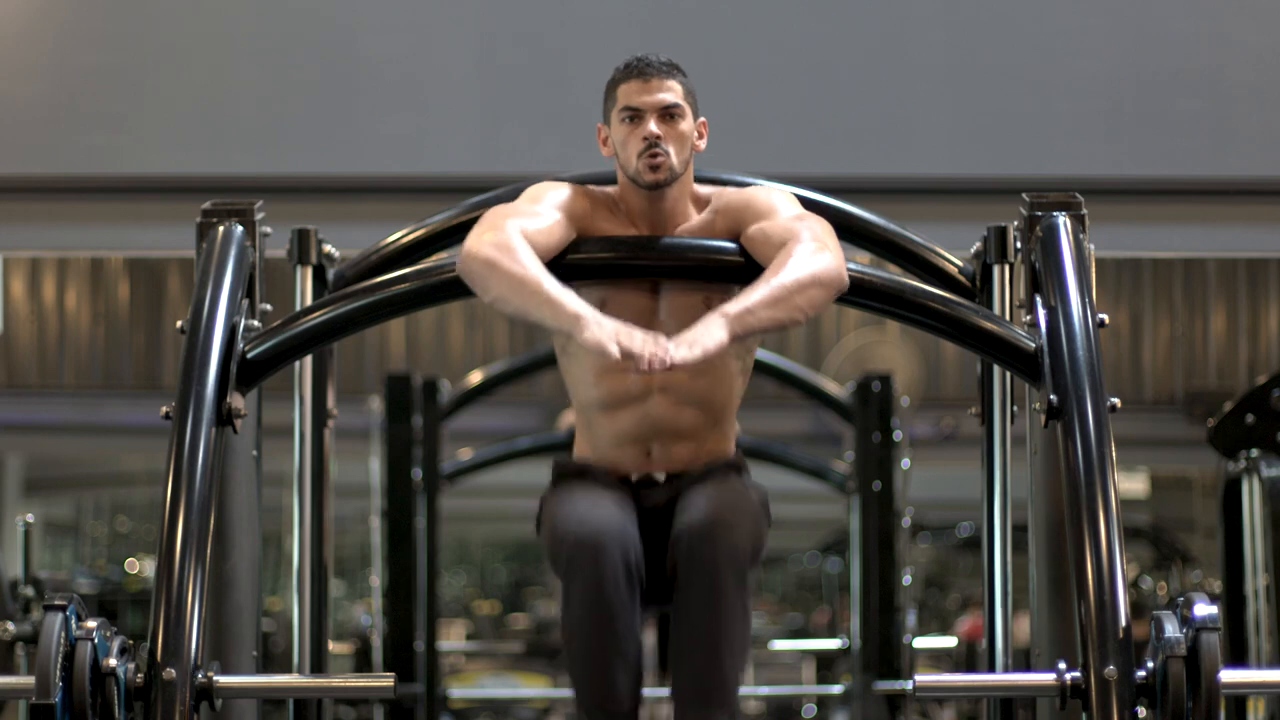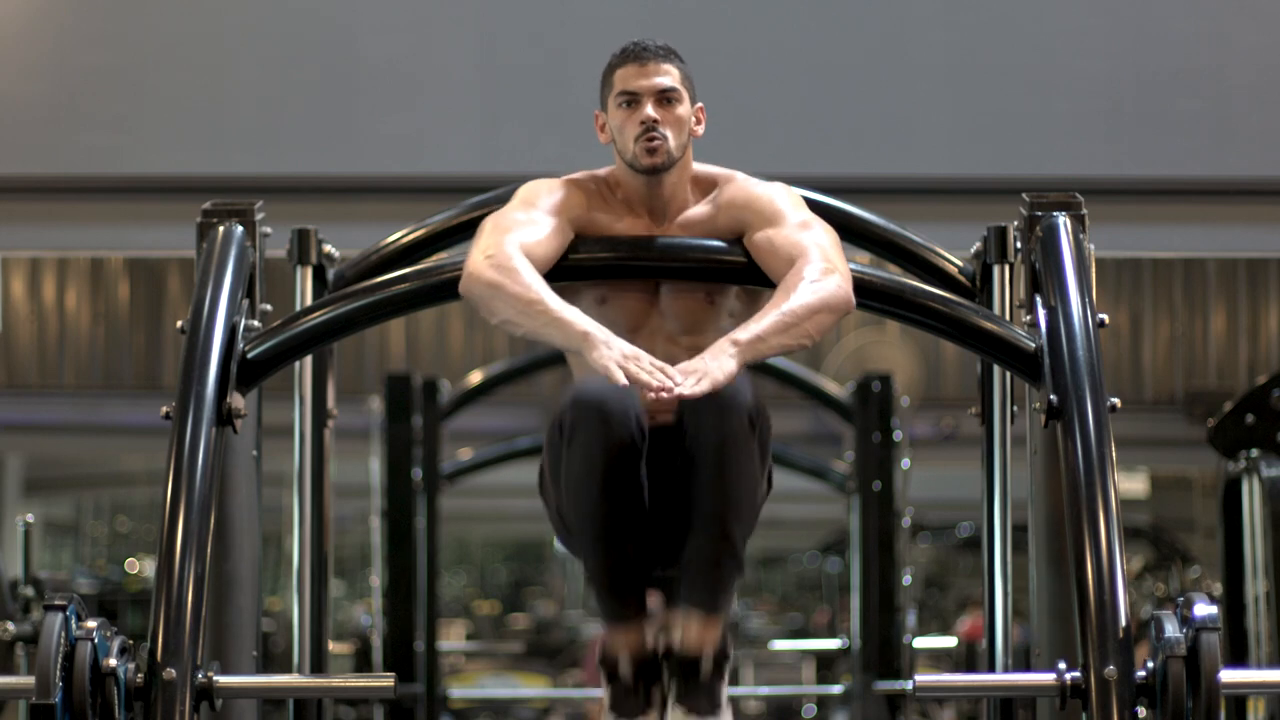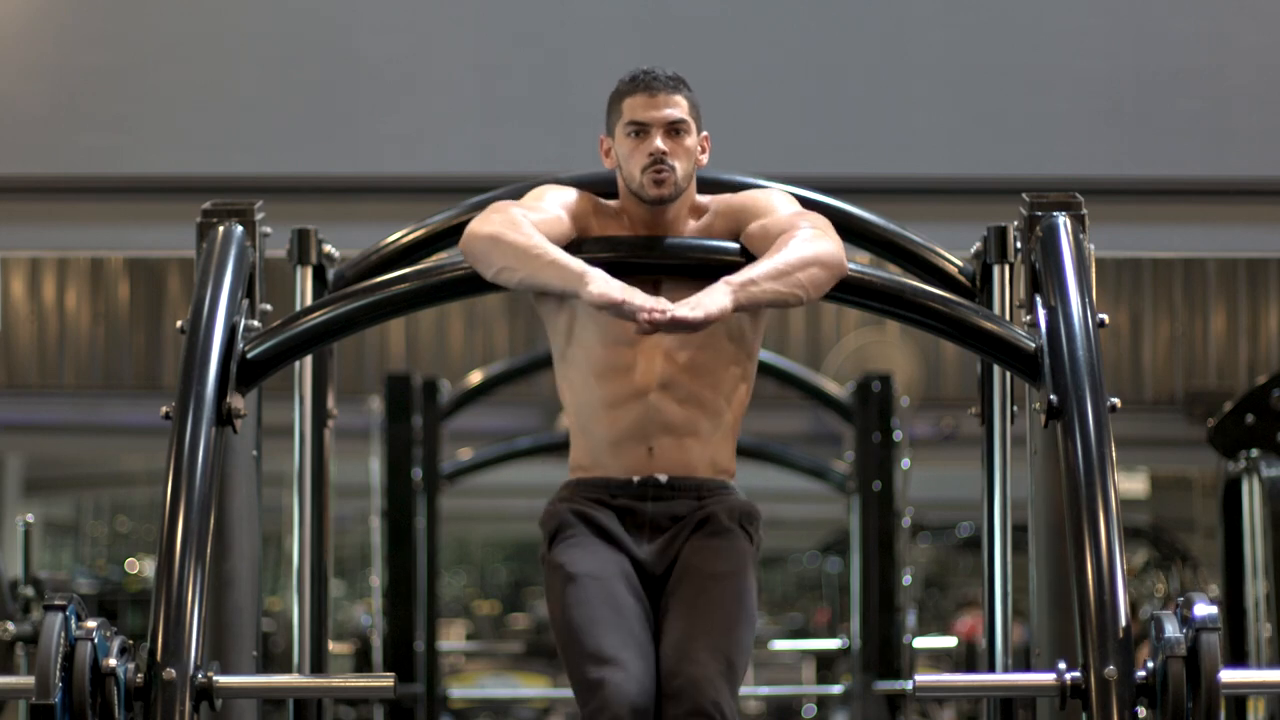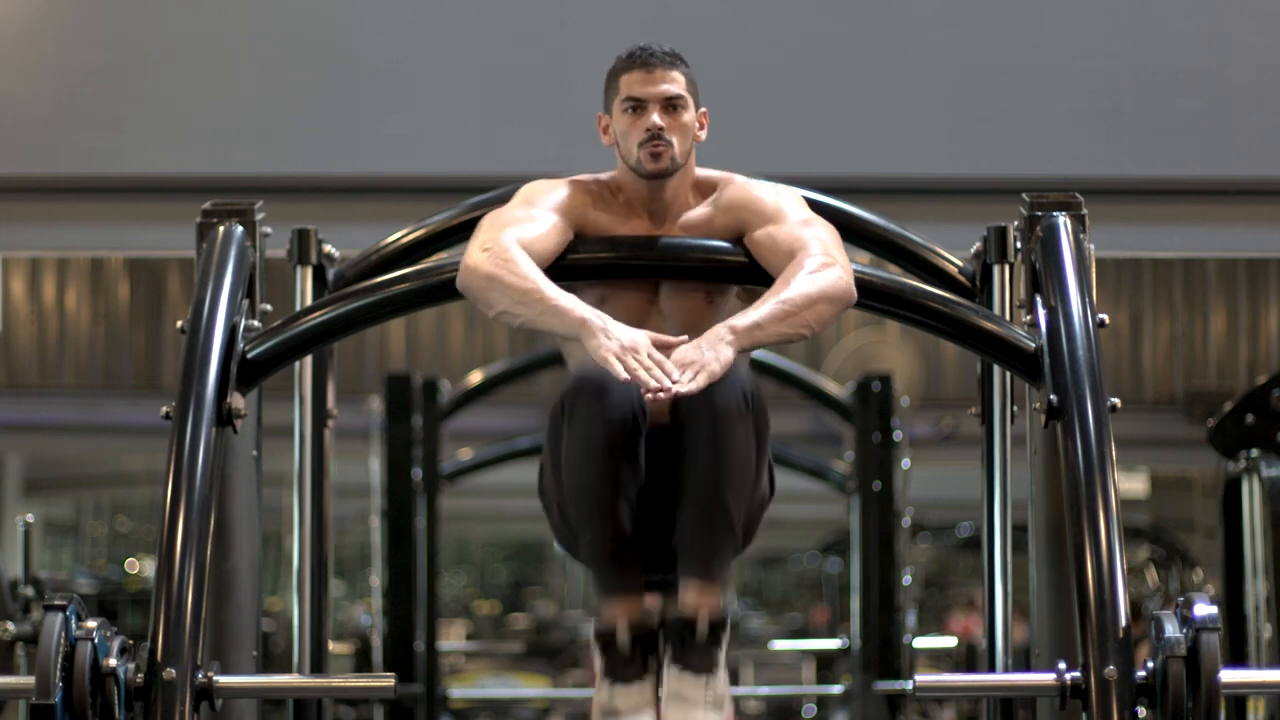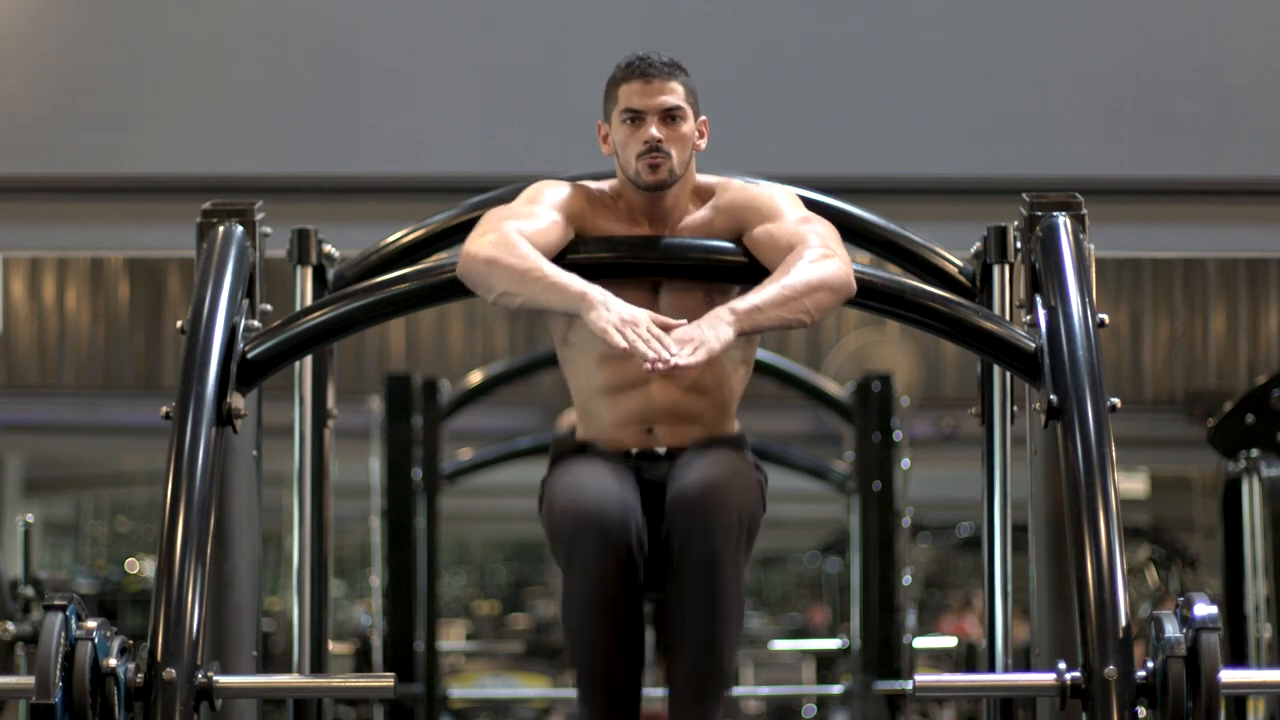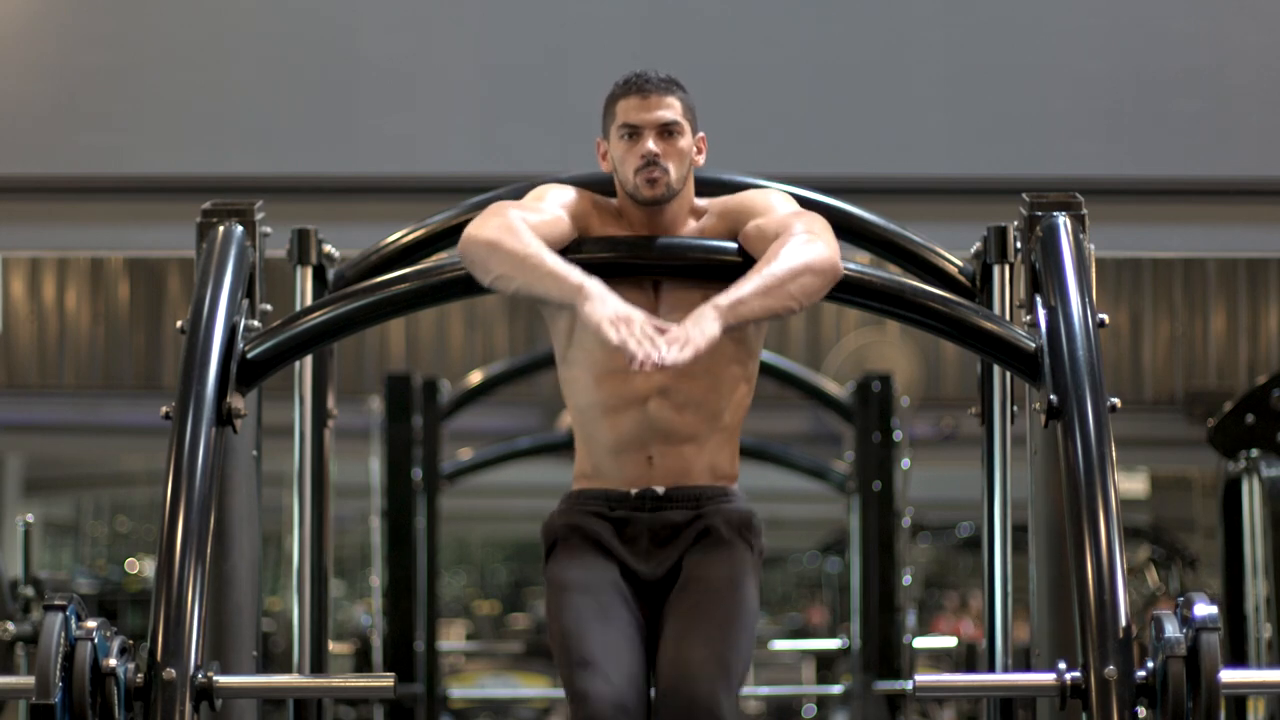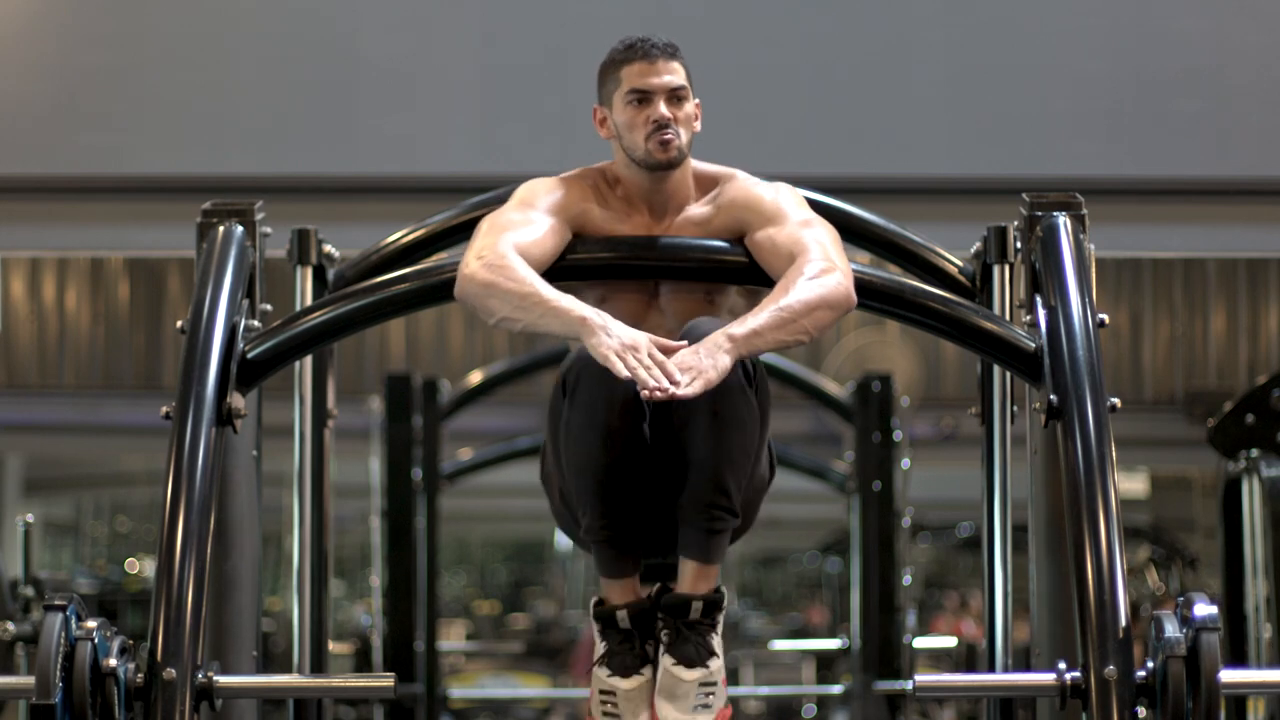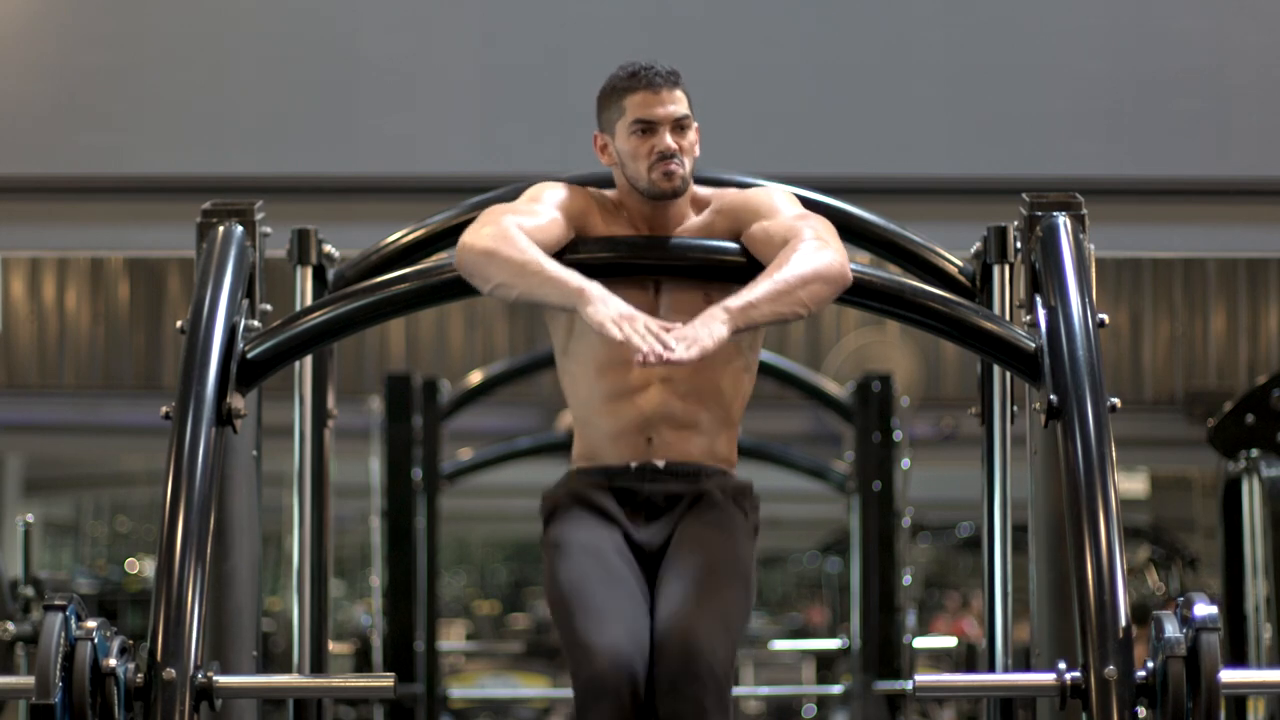
dt=0.4s
person 1, frame 1
left shoulder: (747, 209)
right shoulder: (565, 207)
left elbow: (823, 265)
right elbow: (483, 253)
left wrist: (719, 324)
right wrist: (587, 320)
left hip: (706, 497)
right hip: (598, 498)
left knee: (714, 532)
right knee: (594, 540)
person 1, frame 2
left shoulder: (747, 202)
right shoulder: (564, 201)
left elbow: (830, 286)
right elbow: (484, 274)
left wrist: (727, 349)
right wrist: (594, 339)
left hip: (711, 462)
right hip: (602, 462)
left knee: (729, 403)
right knee: (596, 406)
left ankle: (698, 660)
right ankle: (626, 658)
person 1, frame 3
left shoulder: (746, 216)
right shoulder: (569, 216)
left elbow: (824, 252)
right elbow: (484, 236)
left wrist: (723, 295)
right wrist: (594, 283)
left hip: (708, 520)
right hip: (593, 519)
person 1, frame 4
left shoulder: (747, 202)
right shoulder: (564, 201)
left elbow: (832, 279)
right elbow: (481, 267)
left wrist: (726, 338)
right wrist: (593, 327)
left hip: (712, 493)
right hip: (597, 503)
left knee: (728, 386)
right knee: (597, 392)
left ankle: (698, 629)
right ankle: (622, 630)
person 1, frame 5
left shoulder: (746, 206)
right shoulder: (568, 206)
left elbow: (832, 271)
right elbow: (480, 256)
left wrist: (727, 319)
right wrist: (593, 301)
left hip: (709, 478)
right hip: (599, 481)
left knee: (707, 497)
right knee: (593, 518)
person 1, frame 6
left shoulder: (746, 214)
right shoulder: (569, 212)
left elbow: (819, 255)
right elbow: (484, 240)
left wrist: (713, 316)
right wrist: (590, 294)
left hip: (709, 529)
right hip: (596, 529)
person 1, frame 7
left shoulder: (747, 200)
right shoulder: (564, 199)
left elbow: (833, 284)
right elbow: (478, 276)
left wrist: (726, 342)
right wrist: (595, 325)
left hip: (711, 479)
right hip: (602, 482)
left knee: (726, 368)
right knee: (596, 378)
left ankle: (694, 602)
right ankle: (622, 608)
person 1, frame 8
left shoulder: (745, 215)
right shoulder: (567, 214)
left elbow: (828, 261)
right elbow: (478, 248)
left wrist: (720, 317)
right wrist: (590, 296)
left hip: (710, 504)
right hip: (593, 504)
left knee: (691, 657)
right knee: (609, 667)
